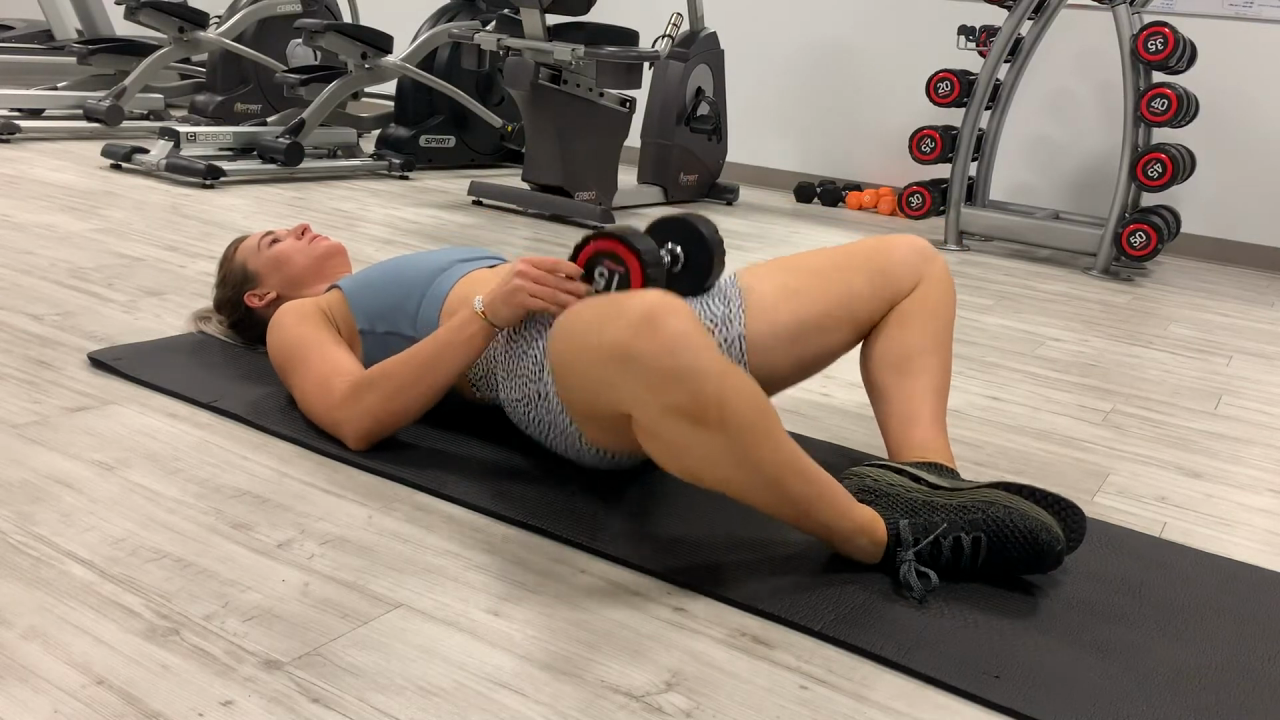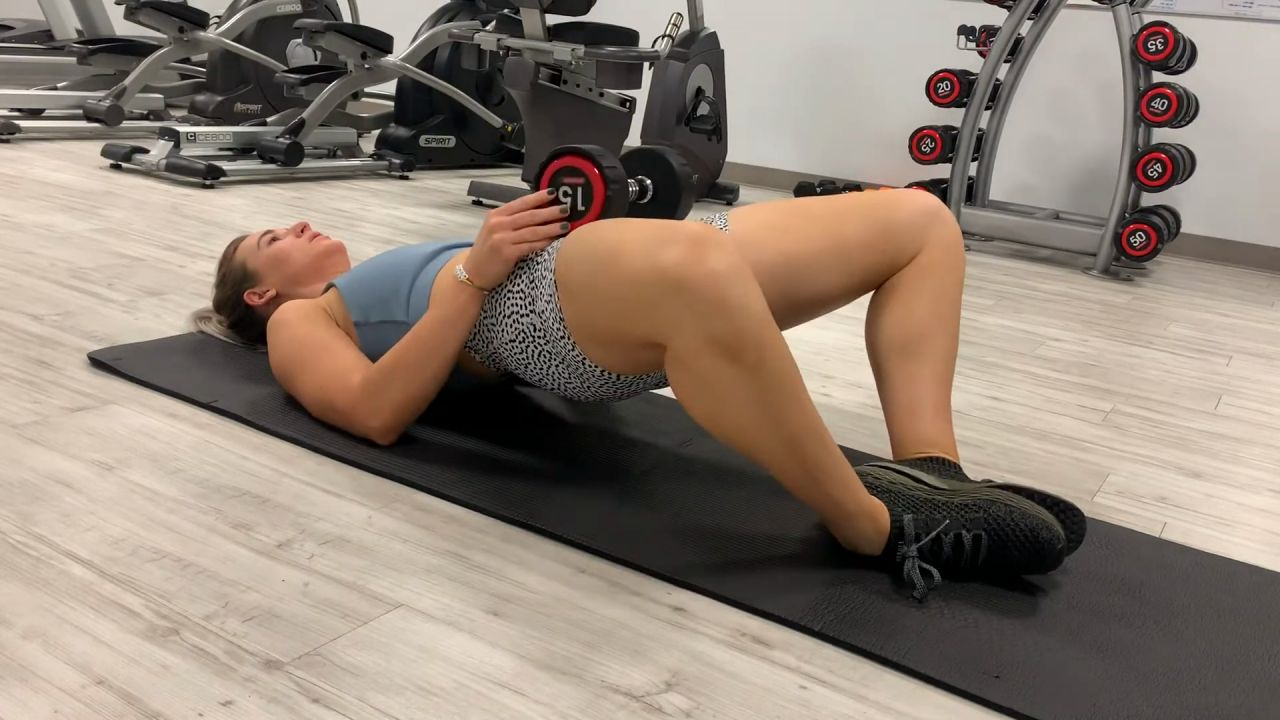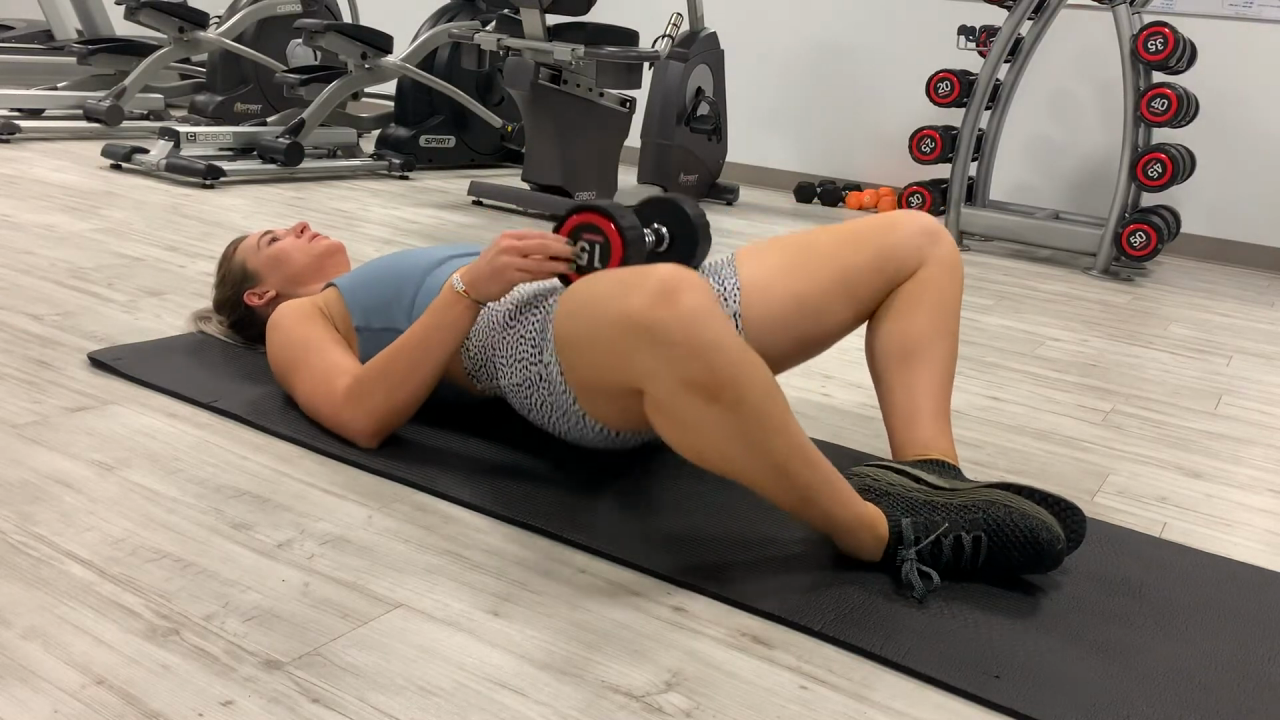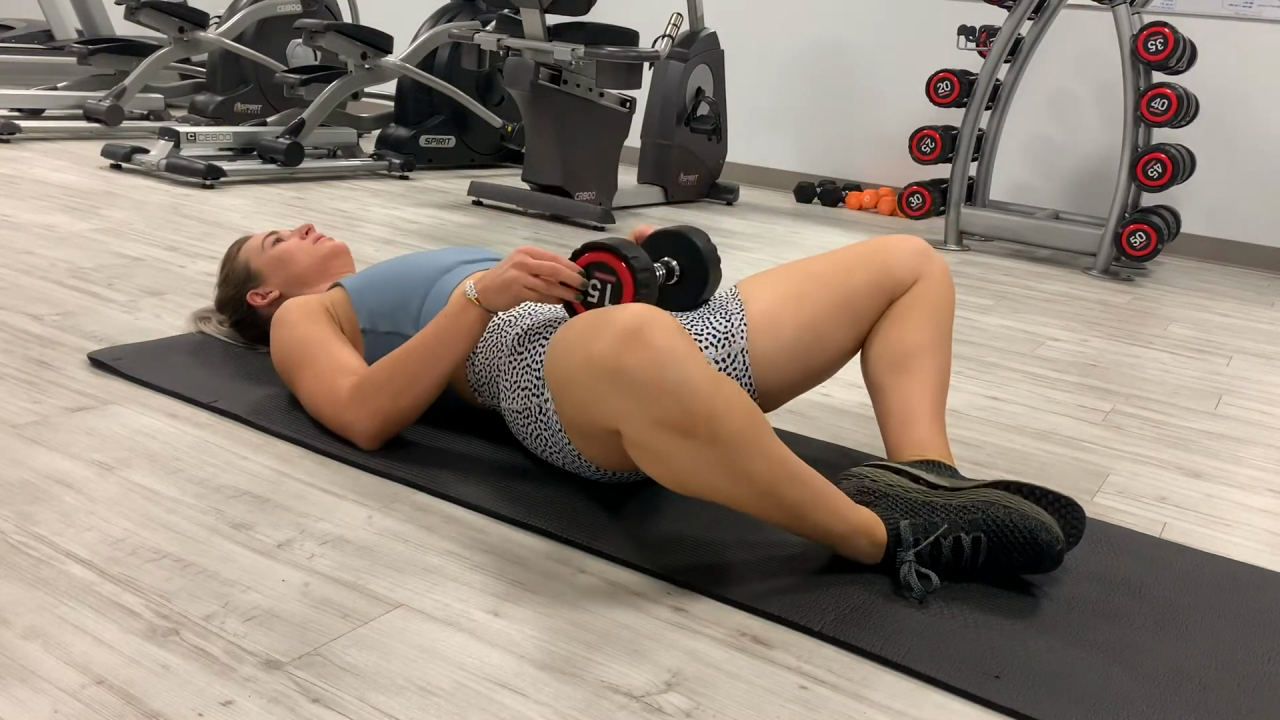
dt=0.5s
person 1, frame 1
left shoulder: (397, 284)
right shoulder: (302, 322)
right elbow: (359, 417)
right wrist: (490, 307)
left hip: (656, 319)
right hip: (544, 351)
left knee: (910, 262)
right knee: (647, 333)
left ankle: (921, 478)
right ankle: (885, 534)
person 1, frame 2
left shoulder: (389, 281)
right shoulder: (299, 326)
right elbow: (378, 412)
left wrist: (615, 220)
right wrist: (476, 270)
left hip: (632, 289)
right hip: (536, 302)
left knee: (918, 220)
right knee: (692, 266)
left ankle: (924, 473)
right ankle: (879, 528)
person 1, frame 3
left shoulder: (392, 283)
right shoulder: (299, 322)
right elbow: (363, 414)
left wrist: (614, 257)
right wrist: (472, 285)
left hip: (604, 303)
right hip: (535, 338)
left knee: (916, 239)
right knee: (665, 305)
left ankle: (926, 476)
right ankle: (884, 532)
person 1, frame 4
left shoulder: (401, 281)
right shoulder: (303, 322)
right elbow: (367, 415)
right wrist: (480, 294)
left hip: (663, 329)
right hip: (541, 360)
left knee: (909, 261)
right knee: (635, 347)
left ankle: (921, 480)
right ankle: (883, 537)
